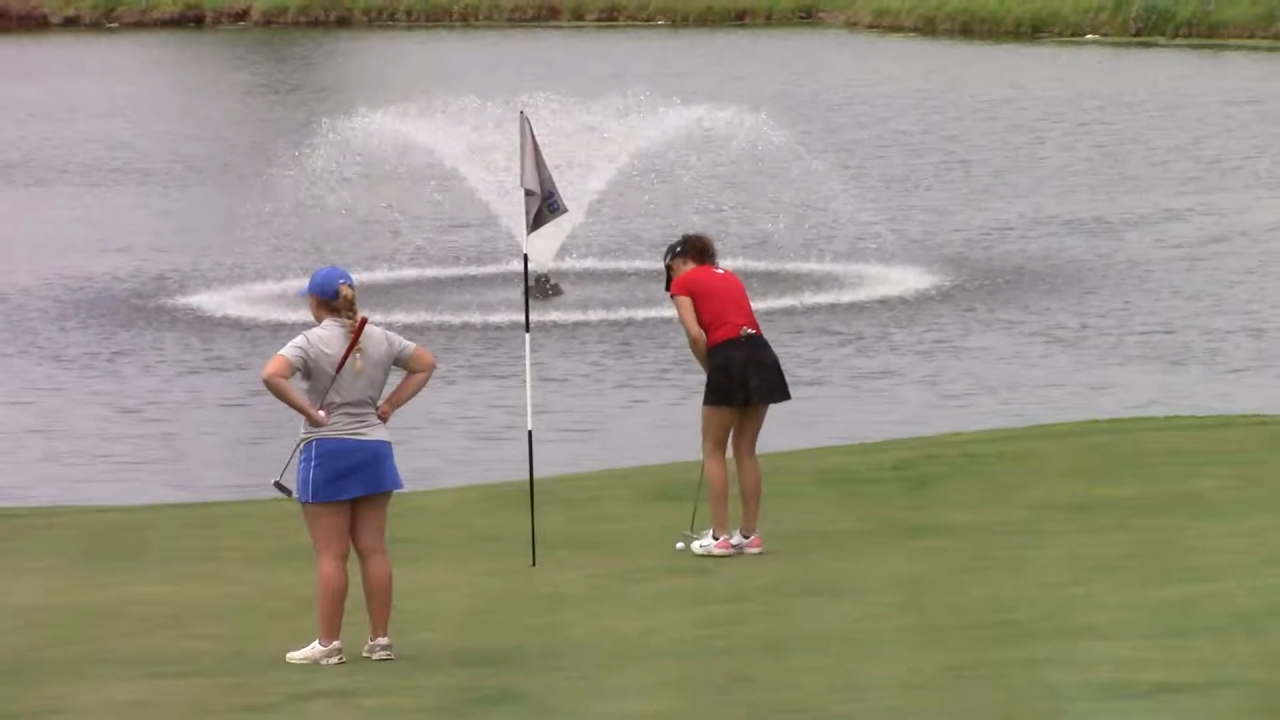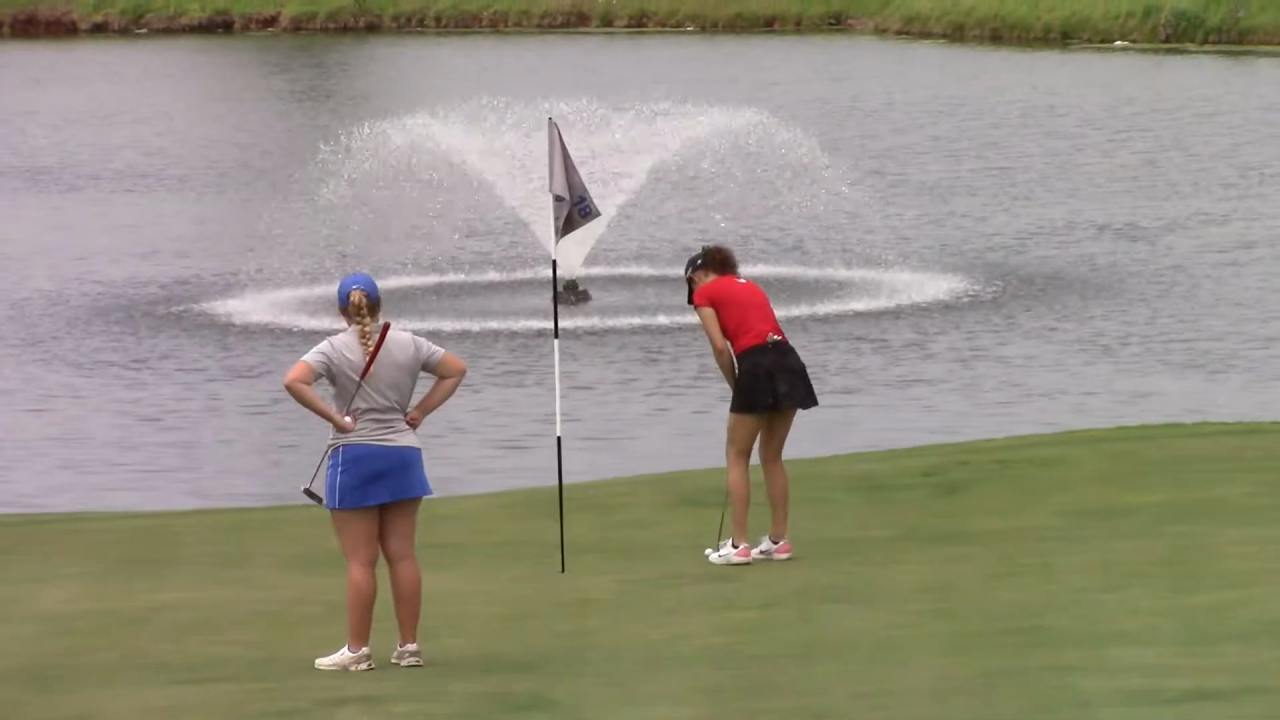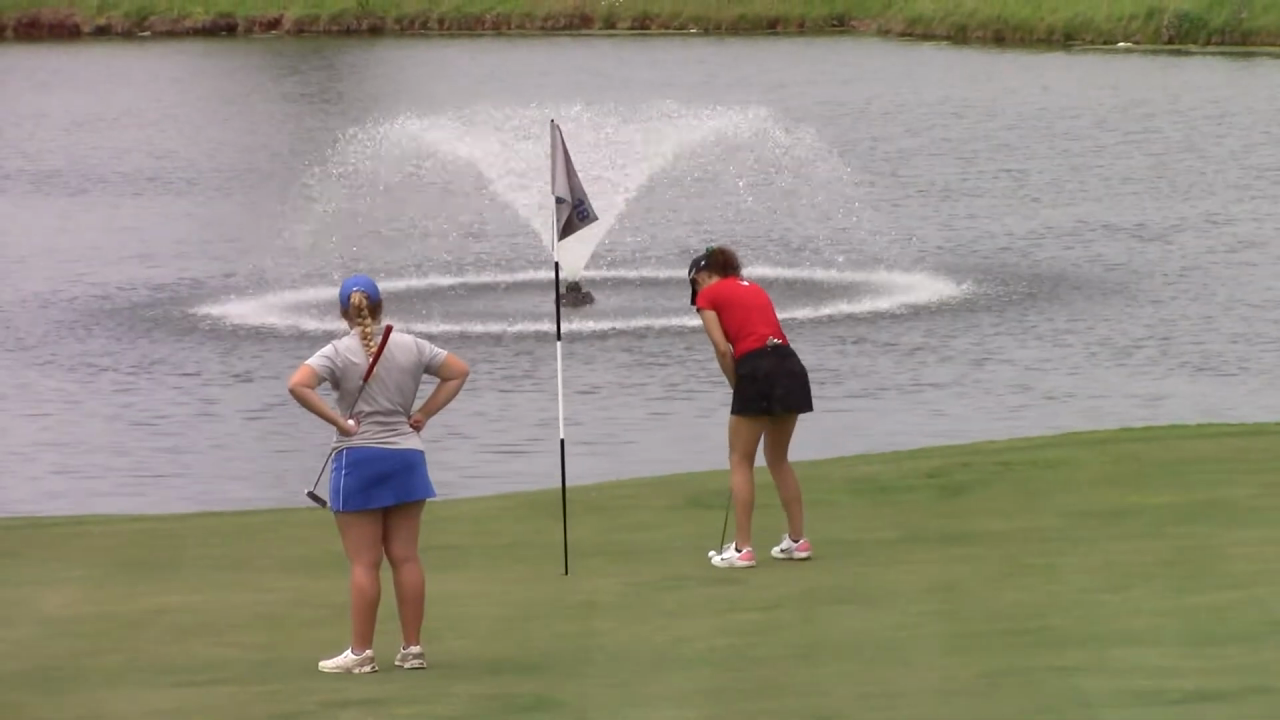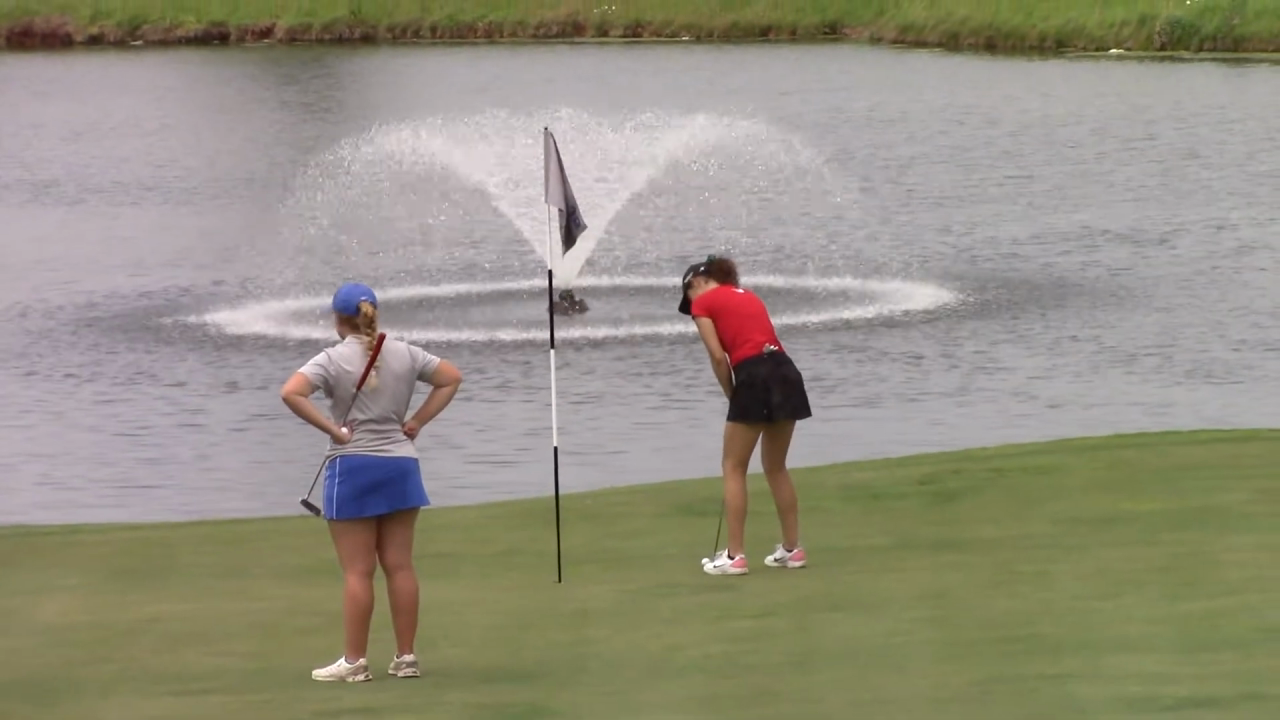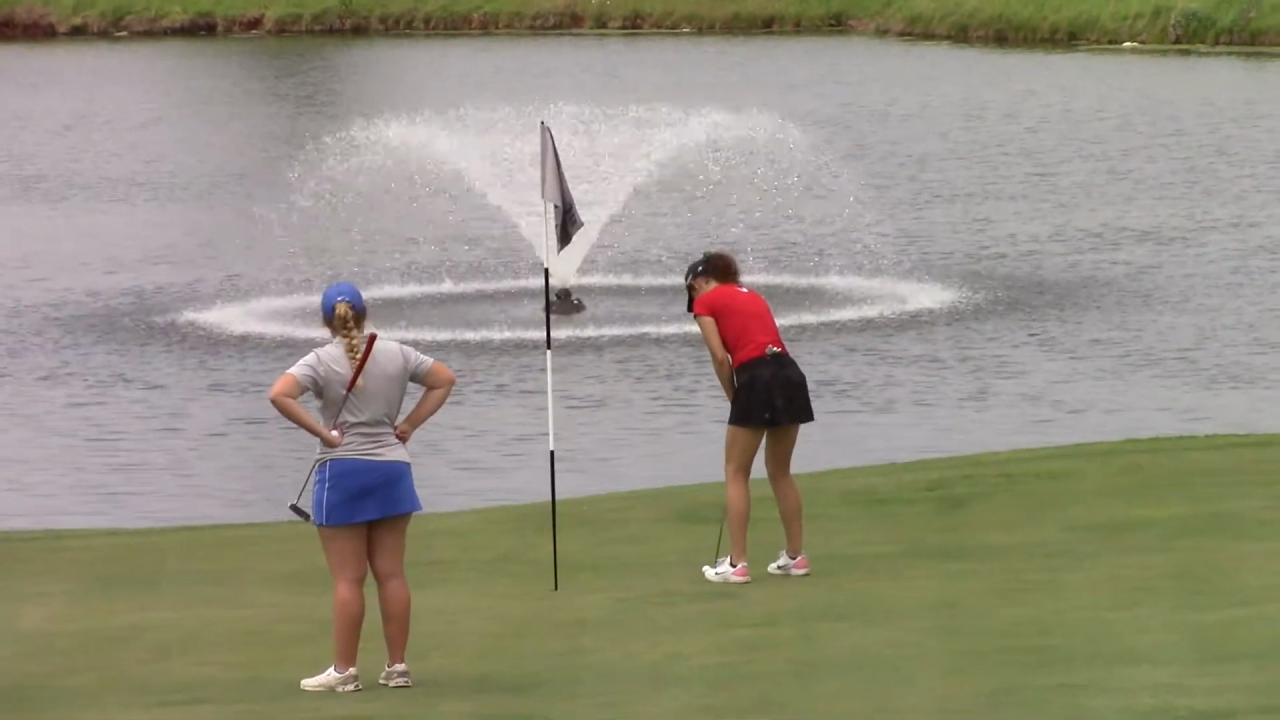
dt=0.7s
person 1, frame 1
left shoulder: (311, 341)
right shoulder: (380, 338)
left elbow: (271, 375)
right elbow: (426, 363)
left wrist: (309, 413)
right wrist: (390, 405)
left hip: (328, 452)
right hip: (374, 450)
left knee: (331, 554)
right knee: (373, 549)
left ankle: (328, 644)
right ankle: (380, 639)
person 1, frame 2
left shoulder: (334, 348)
right shoulder: (408, 343)
left elbow: (293, 381)
right elbow: (457, 369)
left wrist: (334, 418)
right wrist: (421, 411)
left hip: (355, 457)
right hip: (403, 456)
left knee: (360, 561)
right knee: (402, 556)
left ankle: (357, 650)
right ankle: (409, 646)
person 1, frame 3
left shoulder: (338, 352)
right shoulder: (411, 346)
left elbow: (297, 385)
right elbow: (459, 371)
left wrist: (339, 422)
right wrist: (424, 414)
left hip: (359, 461)
right hip: (406, 458)
left knee: (364, 564)
right knee: (406, 558)
left ankle: (361, 652)
right ankle: (412, 649)
person 1, frame 4
left shoulder: (332, 359)
right shoulder: (405, 353)
left elbow: (290, 393)
right elbow: (452, 378)
left wrist: (333, 431)
right wrist: (419, 420)
left hip: (354, 468)
right hip: (401, 466)
left knee: (358, 572)
right knee: (400, 567)
left ankle: (354, 661)
right ankle: (406, 657)
person 1, frame 5
left shoulder: (322, 360)
right shoulder: (397, 354)
left elbow: (279, 395)
right elbow: (445, 380)
left wrist: (323, 434)
right wrist: (410, 425)
left hip: (343, 473)
right hip: (392, 470)
left knee: (348, 579)
right knee: (391, 574)
left ankle: (344, 670)
right ankle: (397, 666)
person 2, frame 1
left shoulder: (682, 282)
right shoulder: (729, 276)
left elbow: (695, 335)
left wrist: (710, 370)
right wrist: (717, 367)
left hip: (729, 360)
right hip: (762, 356)
left knee: (714, 451)
right knee: (746, 451)
left ankle: (719, 535)
right ankle: (749, 535)
person 2, frame 2
left shoulder: (704, 293)
right shoulder: (750, 285)
left elbow: (721, 347)
left wrist: (734, 385)
right wrist: (741, 384)
left hip: (757, 367)
right hip: (789, 362)
left knee: (737, 458)
right knee: (772, 457)
left ankle: (738, 545)
right ankle: (777, 540)
person 2, frame 3
left shoulder: (707, 295)
right shoulder: (753, 288)
left elbow: (723, 350)
left wrist: (737, 387)
right wrist: (742, 385)
left hip: (757, 371)
right hip: (789, 365)
left knee: (740, 462)
right knee: (778, 459)
left ankle: (742, 548)
right ankle: (797, 539)
person 2, frame 4
left shoulder: (702, 302)
right shoulder: (748, 296)
left elbow: (719, 357)
left wrist: (732, 396)
right wrist: (738, 396)
left hip: (755, 378)
right hip: (786, 374)
left knee: (733, 468)
right knee: (776, 467)
left ankle: (735, 555)
right ankle: (792, 549)
person 2, frame 5
left shoulder: (705, 301)
right shoulder: (751, 295)
left elbow: (721, 358)
left wrist: (733, 398)
right wrist: (740, 397)
left hip: (757, 381)
right hip: (789, 375)
left knee: (736, 473)
right knee: (780, 472)
left ankle: (736, 563)
right ankle: (795, 556)
